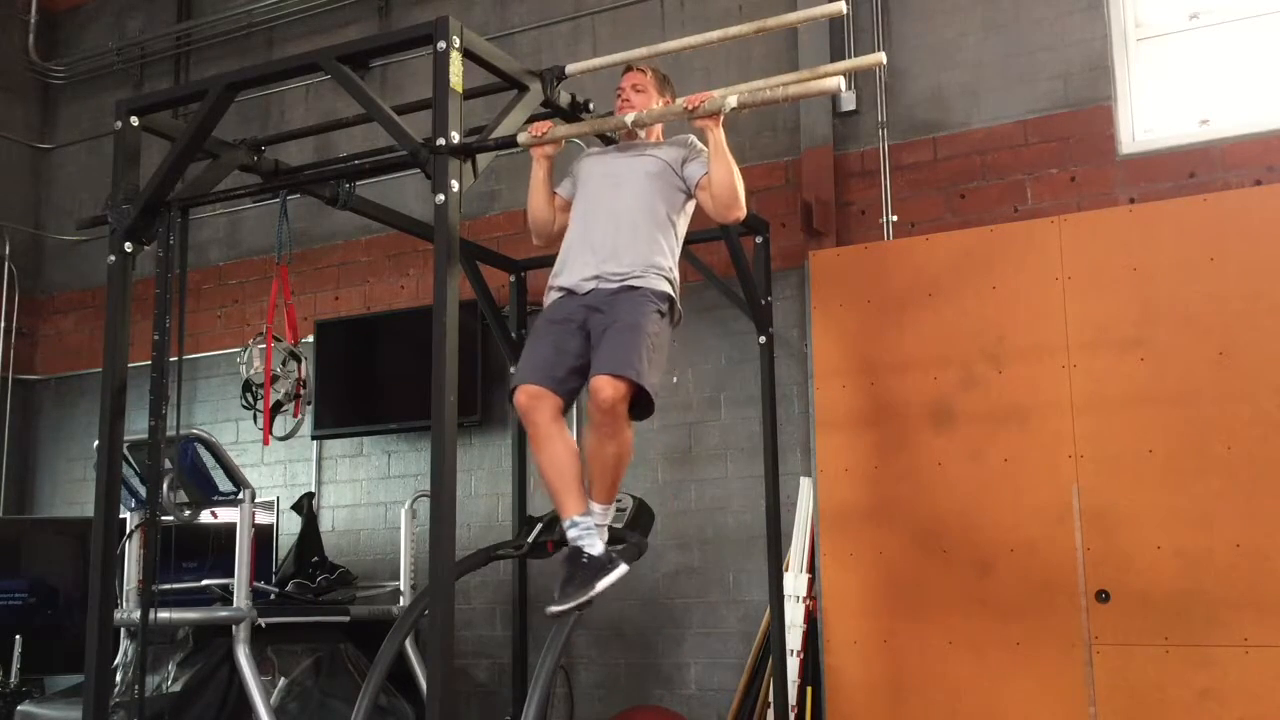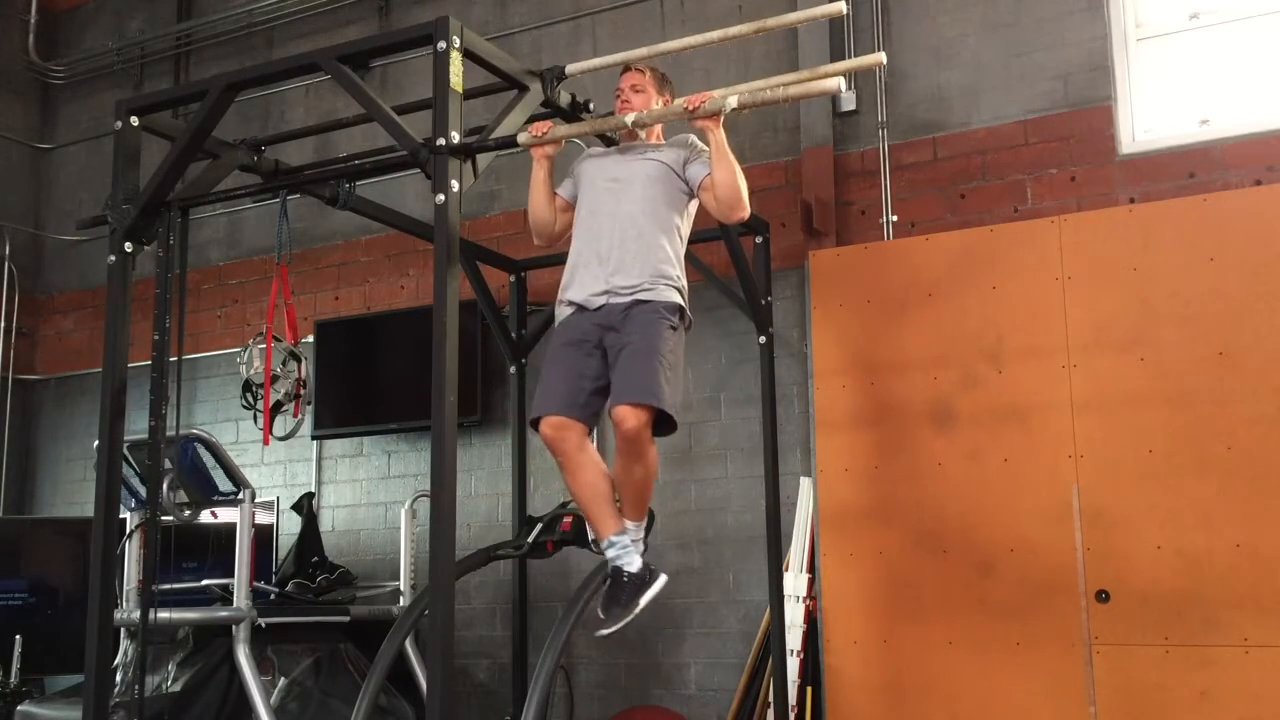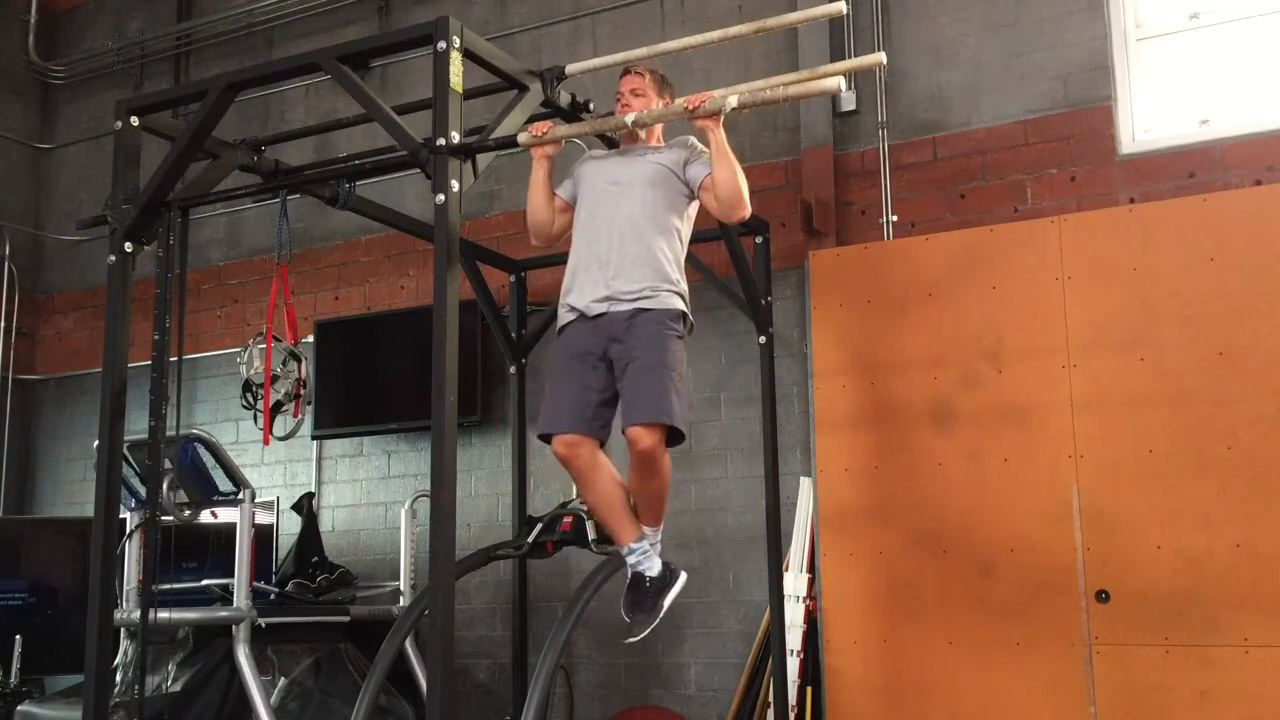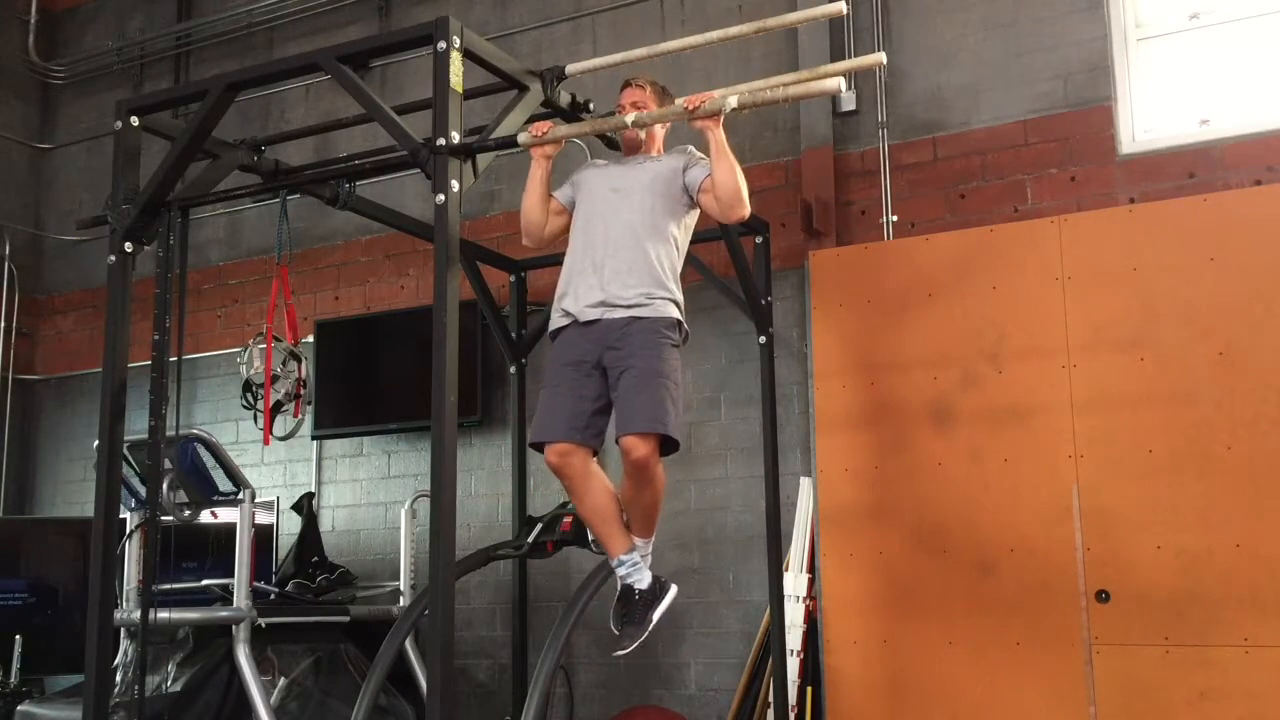
dt=0.3s
person 1, frame 1
left shoulder: (682, 151)
right shoulder: (588, 161)
left elbow: (731, 208)
right elbow: (542, 231)
left wrist: (712, 131)
right wrist: (541, 161)
left hip: (639, 289)
right hip: (570, 294)
left knee: (609, 392)
right knee: (533, 400)
left ankle: (597, 533)
right ankle: (587, 546)
person 1, frame 2
left shoulder: (683, 151)
right shoulder: (589, 162)
left elbow: (734, 208)
right elbow: (545, 232)
left wrist: (713, 131)
right wrist: (541, 161)
left hip: (649, 302)
right hip: (580, 307)
left knee: (631, 421)
right knee: (557, 427)
left ankle: (632, 548)
right ankle: (626, 564)
person 1, frame 3
left shoulder: (683, 154)
right shoulder: (589, 165)
left elbow: (736, 209)
right elbow: (541, 231)
left wrist: (713, 131)
right wrist: (541, 161)
left hip: (651, 310)
right hip: (581, 316)
left knee: (646, 437)
right knee: (570, 443)
left ankle: (651, 550)
right ankle: (646, 566)
person 1, frame 4
left shoulder: (681, 163)
right shoulder: (588, 174)
left elbow: (735, 209)
right elbow: (534, 233)
left wrist: (713, 132)
right wrist: (540, 161)
left hip: (645, 318)
right hip: (575, 323)
left knee: (639, 447)
right knee: (563, 451)
left ankle: (640, 560)
right ankle: (635, 578)
